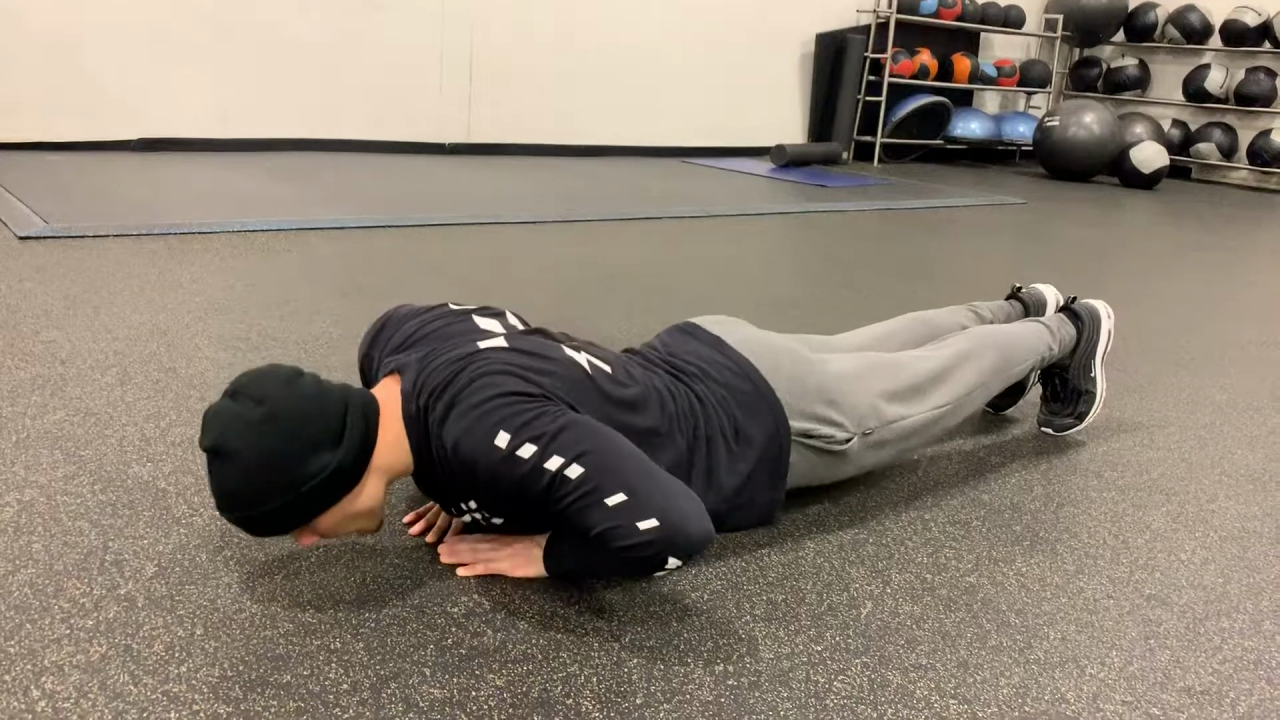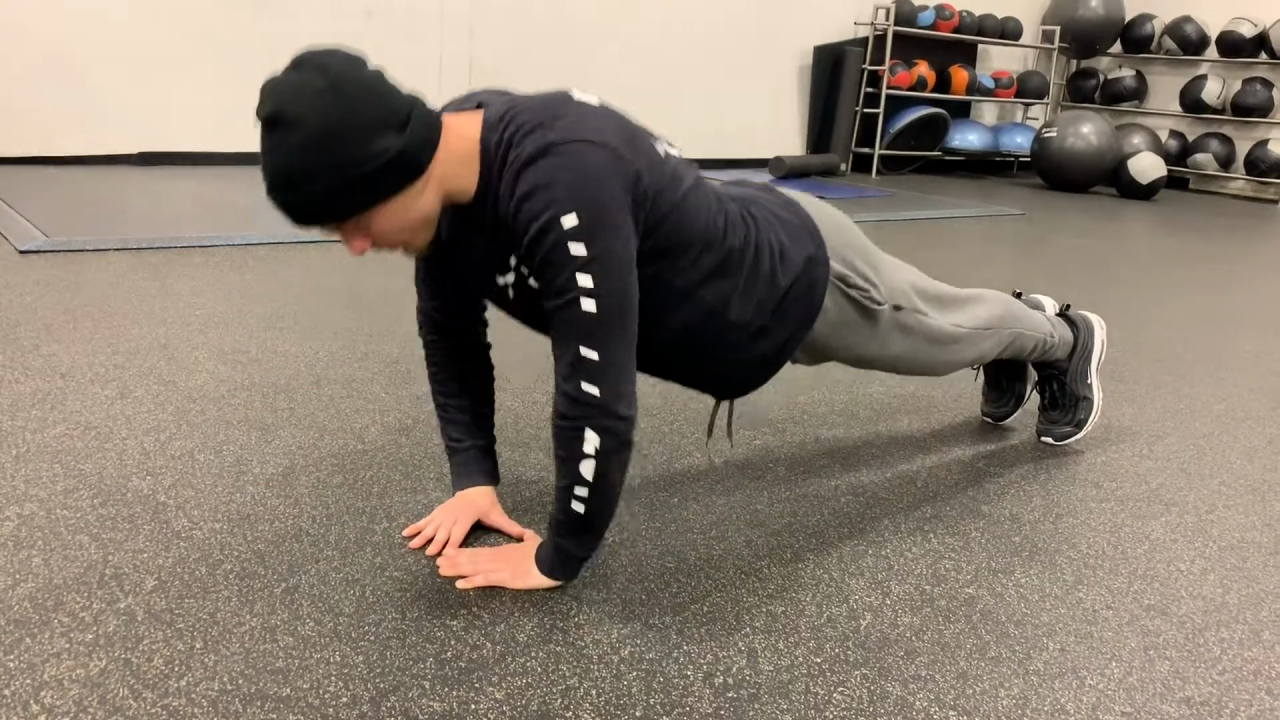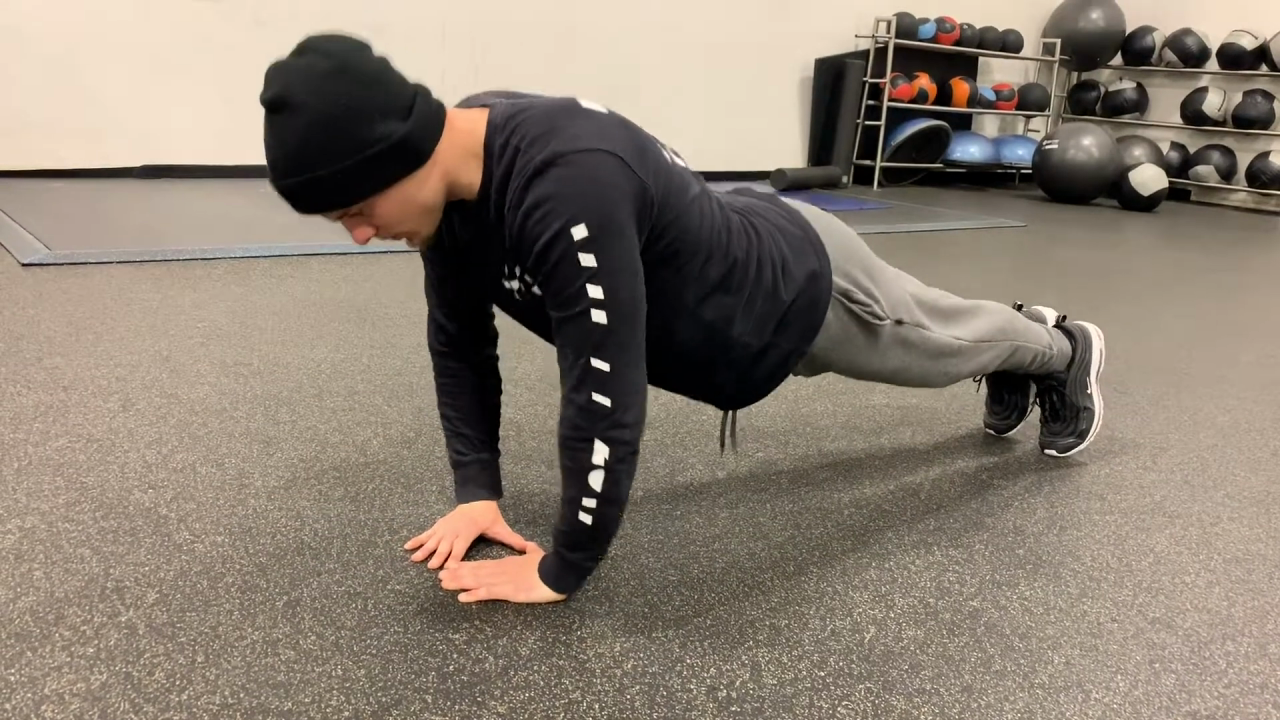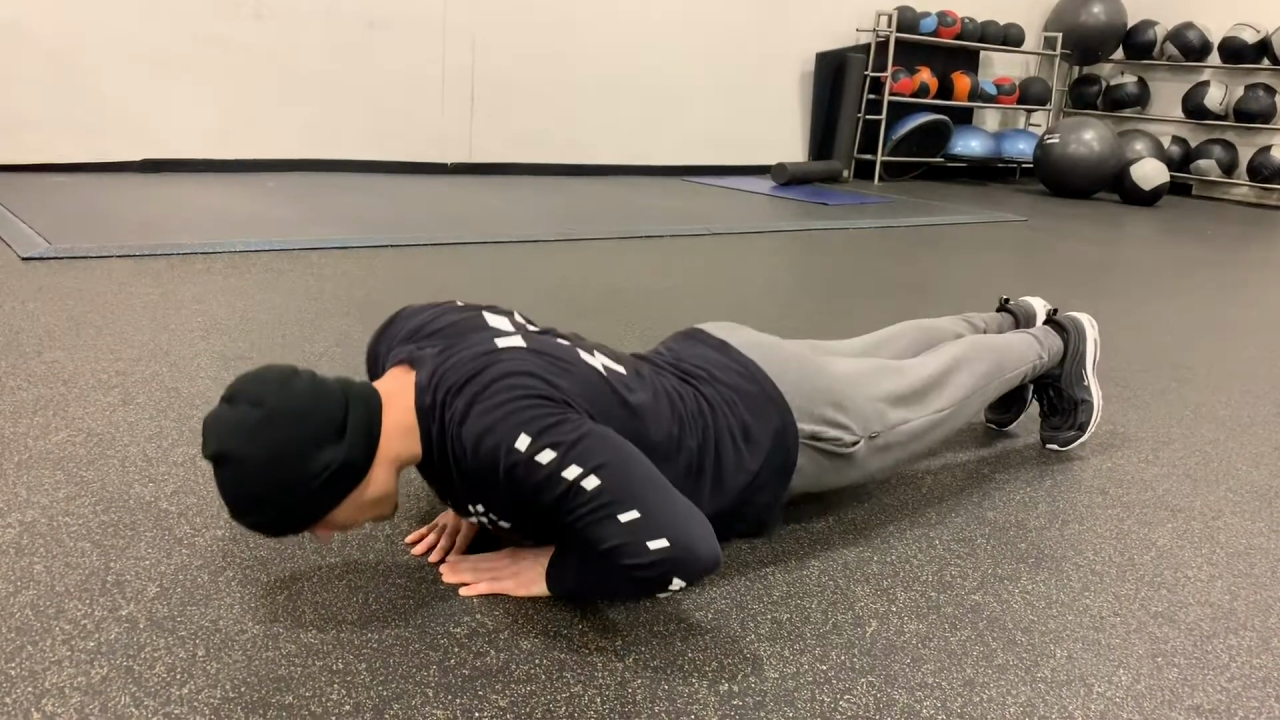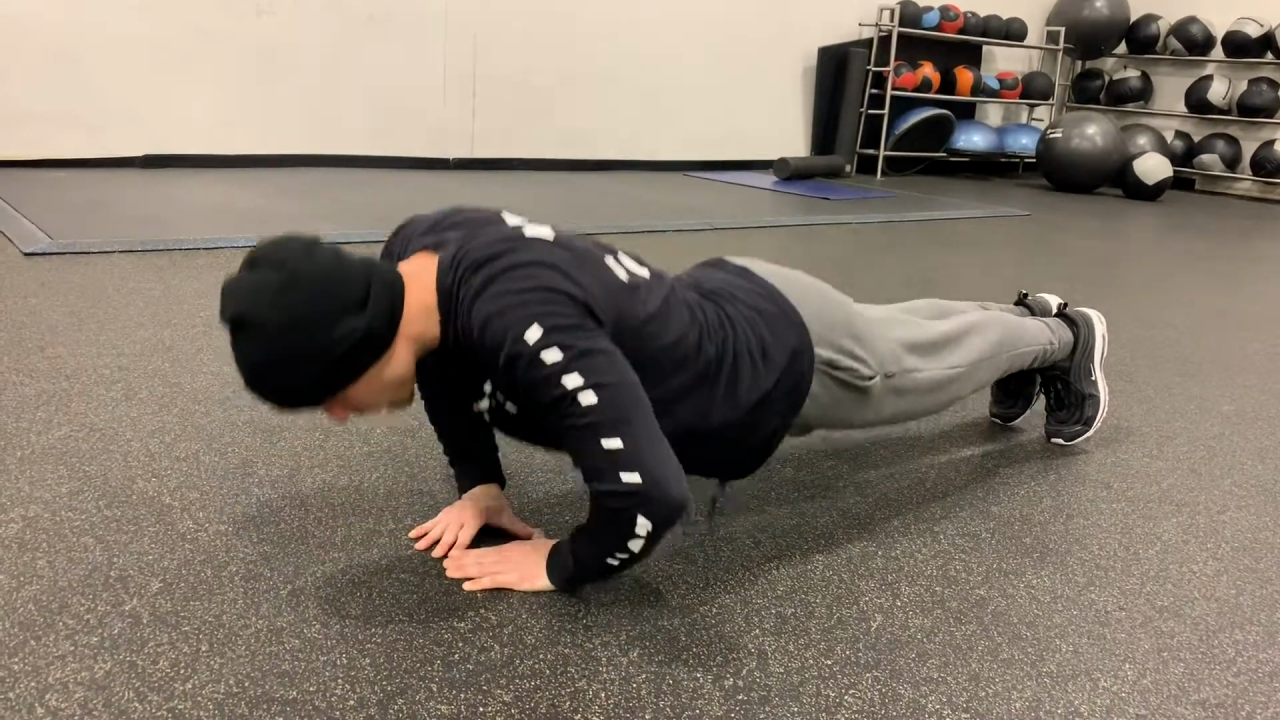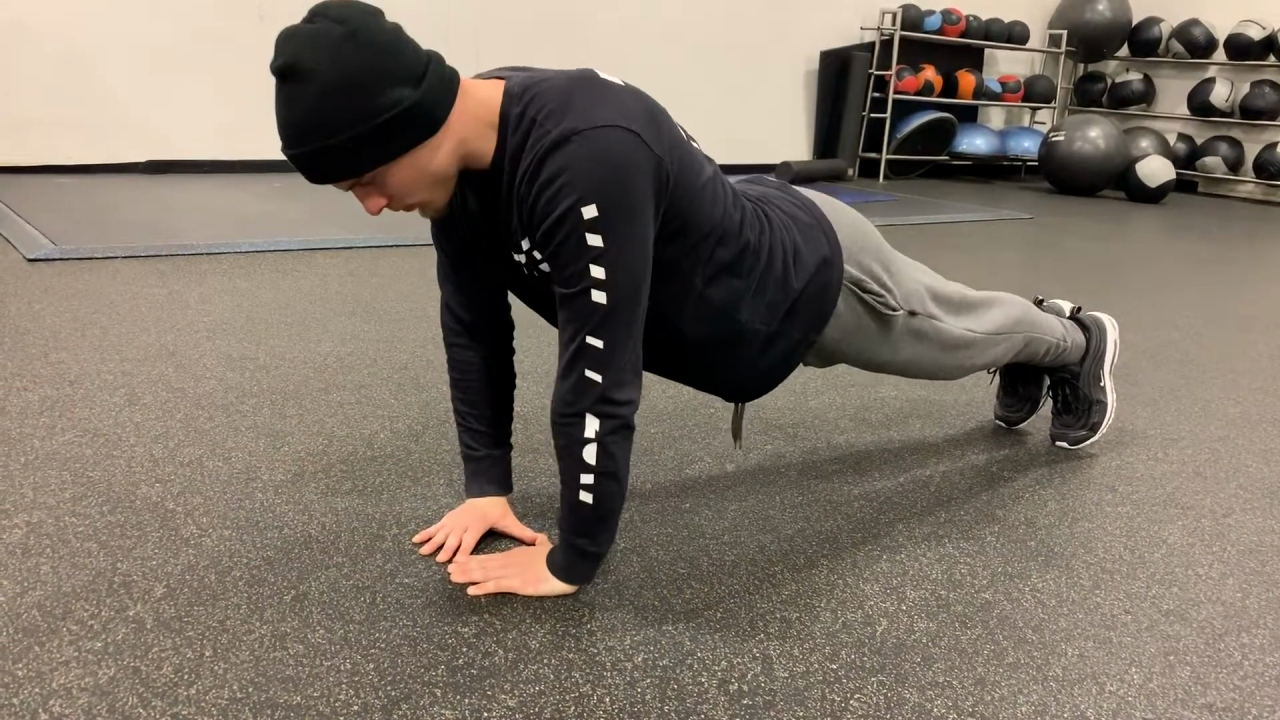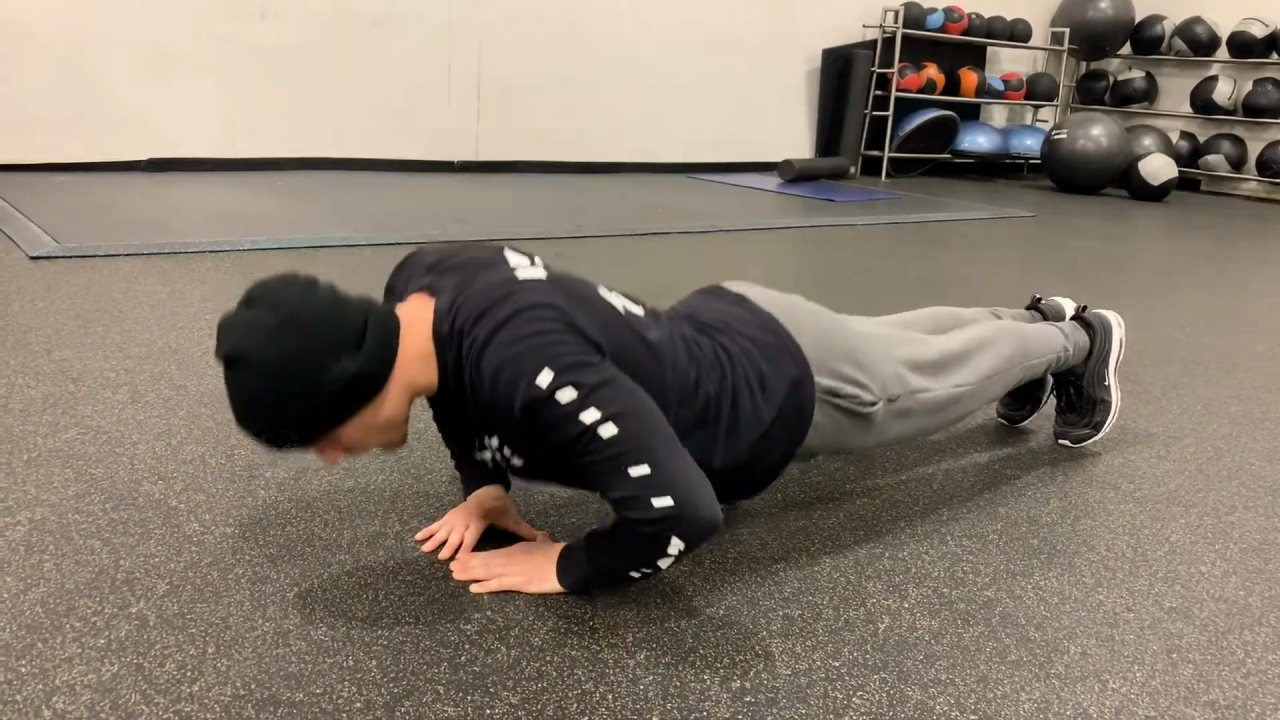
dt=0.7s
person 1, frame 1
left shoulder: (486, 428)
right shoulder: (390, 345)
left elbow: (674, 525)
left wrist: (546, 550)
right wrist: (470, 490)
left hip: (762, 424)
right hip: (696, 359)
left knee: (917, 390)
right knee: (863, 352)
left ankle: (1064, 334)
right ankle: (1014, 310)
person 1, frame 2
left shoulder: (564, 181)
right shoulder: (444, 164)
left elbow: (598, 397)
right elbow: (450, 333)
left wrist: (558, 558)
right wrist: (475, 480)
left hip: (798, 278)
right hip: (733, 257)
left knee: (942, 336)
left ankle: (1061, 341)
right ankle: (1021, 329)
person 1, frame 3
left shoulder: (569, 186)
right shoulder: (449, 170)
left elbow: (607, 401)
right elbow: (460, 340)
left wrist: (562, 571)
right wrist: (477, 492)
left hip: (801, 289)
right hip: (739, 258)
left knee: (944, 342)
right knee: (943, 343)
left ankle: (1059, 351)
right ankle: (1023, 332)
person 1, frame 4
left shoulder: (504, 432)
right shoulder: (397, 347)
left elbow: (682, 545)
left wrist: (549, 567)
right wrist: (480, 501)
left hip: (770, 428)
right hip: (703, 367)
left knee: (915, 397)
right knee: (873, 359)
left ankle: (1053, 345)
right ankle: (1005, 323)
person 1, frame 5
left shoulder: (521, 320)
right shoulder: (412, 259)
left elbow: (651, 491)
right elbow: (453, 370)
left wrist: (556, 565)
right wrist: (479, 484)
left hip: (786, 354)
right hip: (718, 304)
left knee: (926, 359)
right knee: (904, 332)
left ankle: (1060, 338)
right ankle: (1021, 314)
person 1, frame 6
left shoulder: (588, 155)
right shoulder: (462, 146)
left elbow: (600, 378)
right elbow: (474, 327)
left wrist: (570, 562)
right wrist: (487, 488)
left hip: (810, 277)
right hip: (744, 262)
left knee: (953, 336)
right knee: (949, 338)
left ankle: (1076, 343)
right ankle: (1041, 334)
person 1, frame 7
left shoulder: (528, 364)
right shoulder: (413, 298)
left elbow: (682, 509)
left wrist: (563, 568)
right wrist: (485, 486)
left hip: (787, 383)
right hip: (719, 332)
left knee: (936, 376)
right knee: (906, 344)
left ankle: (1077, 340)
right ankle: (1030, 318)
